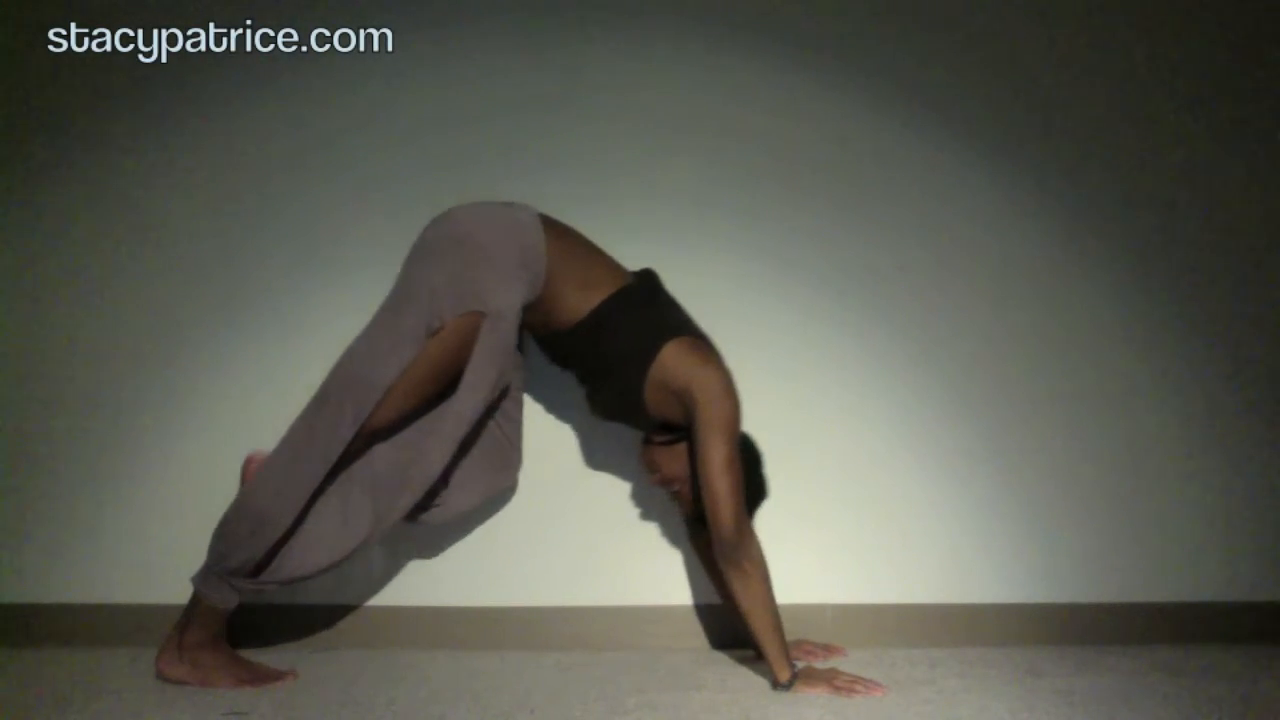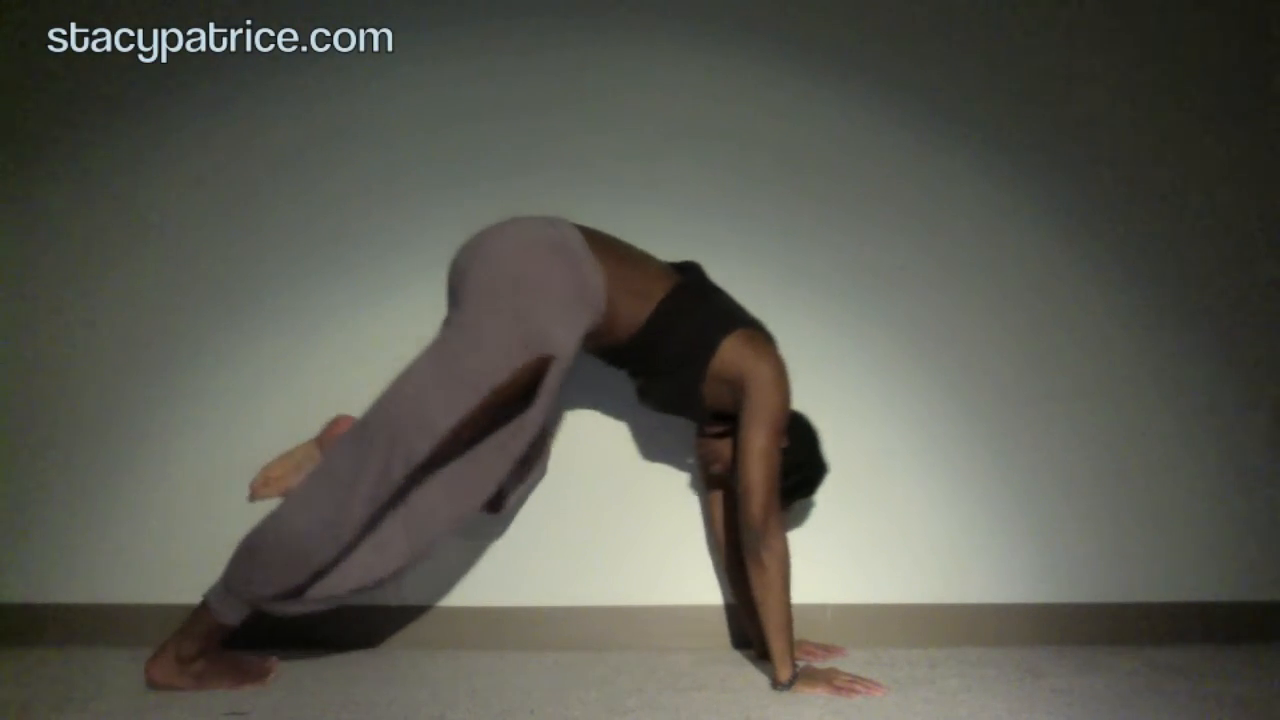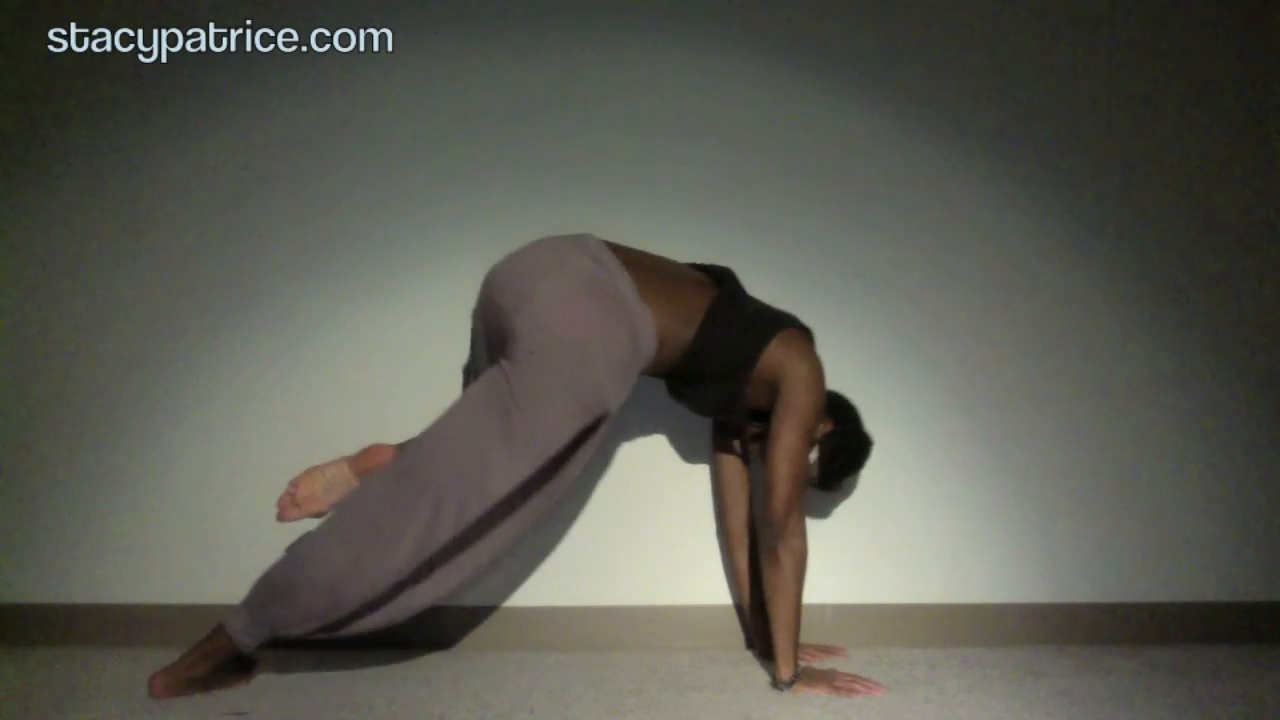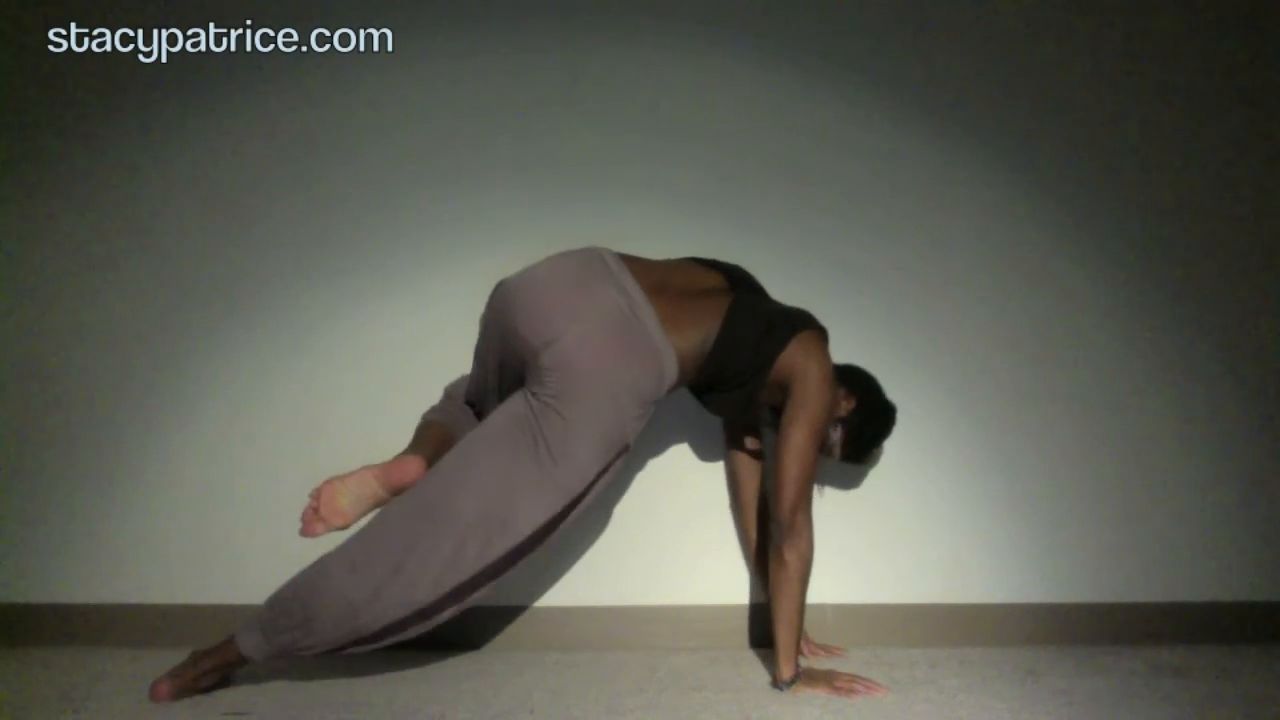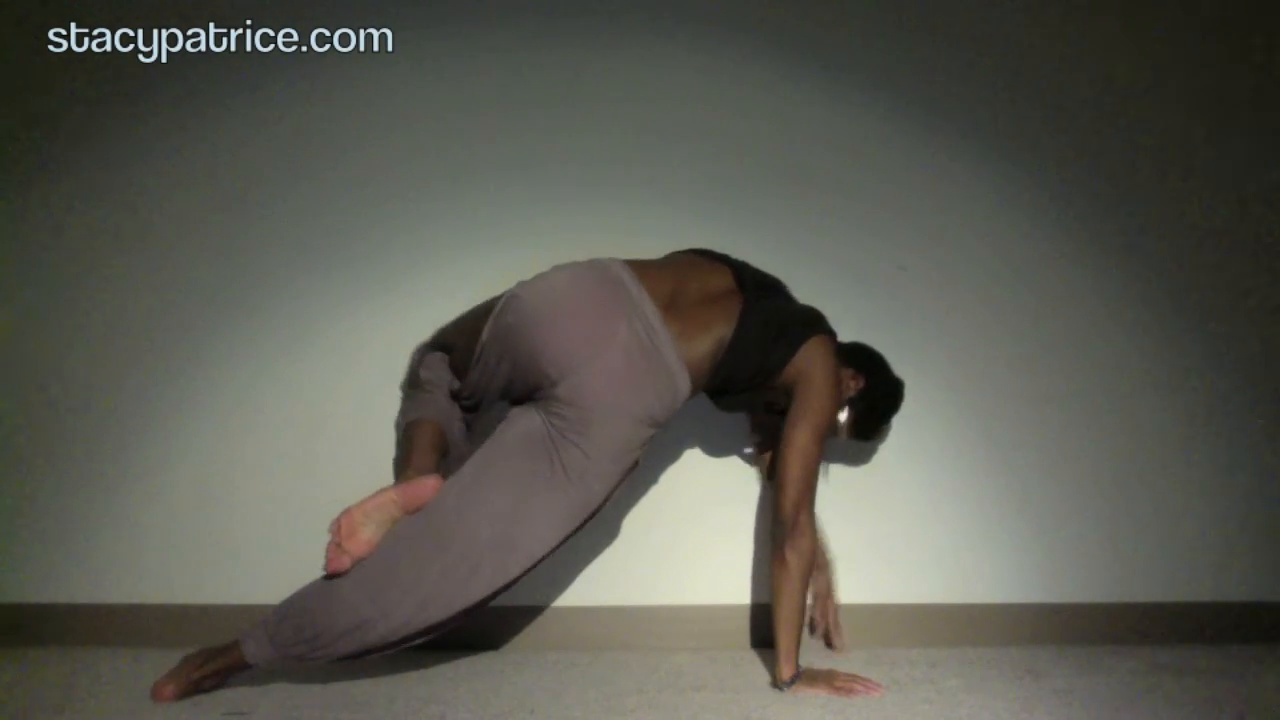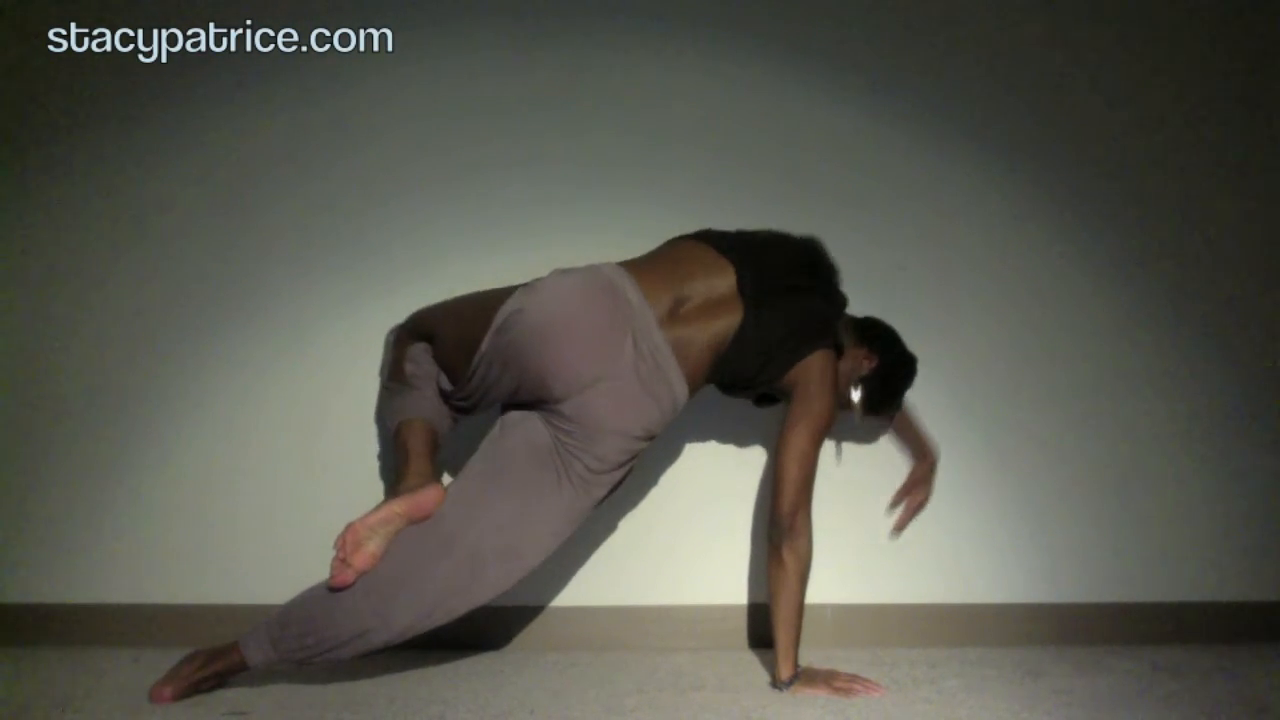
dt=0.7s
person 1, frame 1
left shoulder: (674, 405)
right shoulder: (704, 390)
left elbow: (712, 536)
right elbow: (732, 541)
left wrist: (772, 645)
right wrist: (784, 672)
left hip: (491, 279)
right hip: (486, 259)
left knee: (478, 470)
right knee: (345, 437)
left ankle: (282, 483)
right ankle: (193, 638)
person 1, frame 2
left shoulder: (724, 390)
right shoulder: (760, 376)
left elbow: (725, 515)
right elbow: (759, 529)
left wrist: (766, 638)
right wrist: (787, 669)
left hip: (526, 264)
right hip: (537, 282)
left knee: (488, 473)
right knee: (387, 466)
left ankle: (355, 444)
right ankle: (189, 649)
person 1, frame 3
left shoulder: (746, 375)
right shoulder: (797, 372)
left elbow: (737, 512)
right elbow: (779, 526)
left wrist: (766, 632)
right wrist: (789, 668)
left hip: (543, 271)
right hip: (581, 329)
left knee: (487, 444)
right knee: (436, 500)
left ankle: (390, 464)
right ankle: (217, 652)
person 1, frame 4
left shoulder: (760, 340)
right shoulder: (810, 369)
left elbow: (749, 489)
right elbow: (788, 524)
left wrist: (784, 617)
right wrist: (790, 668)
left hip: (558, 283)
right hip: (603, 369)
left knee: (485, 402)
right knee: (448, 531)
left ankle: (411, 464)
right ankle: (234, 651)
person 1, frame 5
left shoulder: (769, 312)
right shoulder: (818, 368)
left elbow: (769, 443)
right elbow: (790, 524)
left wrist: (817, 576)
right wrist: (789, 669)
left hip: (573, 296)
right hip: (616, 394)
left knee: (439, 365)
right knee: (455, 550)
left ankle: (419, 473)
right ankle: (240, 653)
person 1, frame 6
left shoulder: (795, 260)
right shoulder: (820, 366)
right elbow: (789, 524)
left wrist: (916, 439)
right wrist: (788, 668)
left hip: (569, 309)
right hip: (616, 411)
left knee: (414, 344)
right knee: (447, 558)
left ankle: (415, 480)
right ankle: (239, 653)
